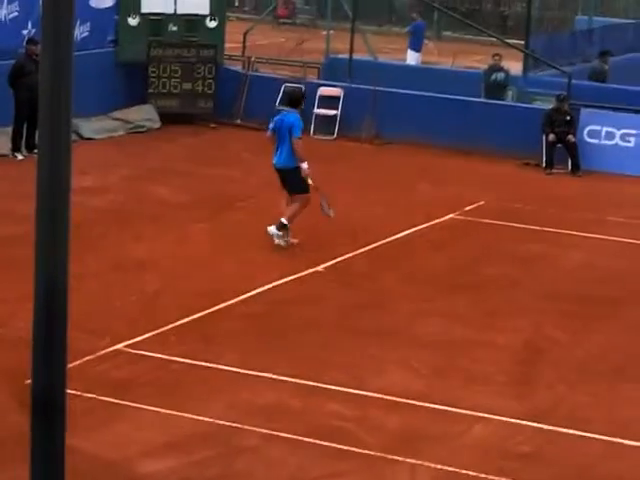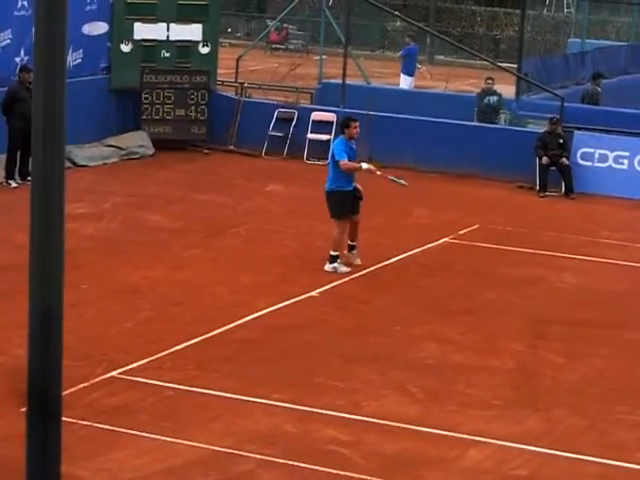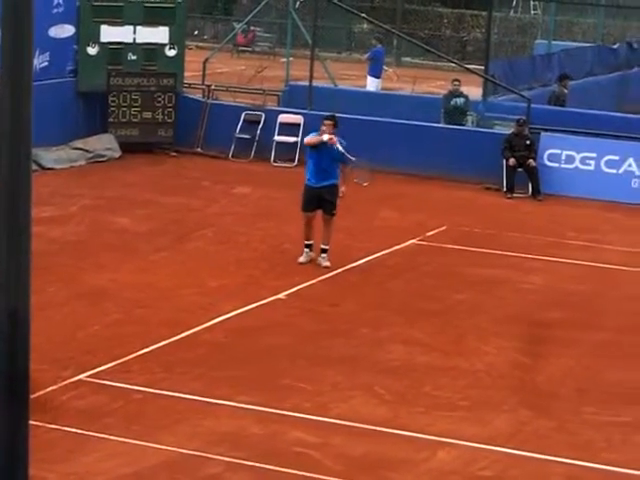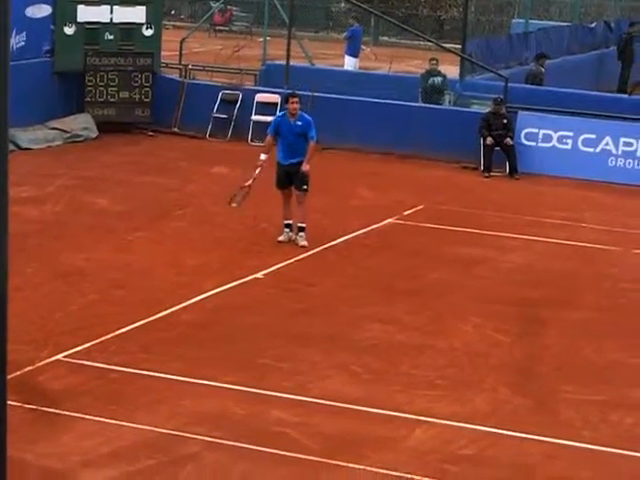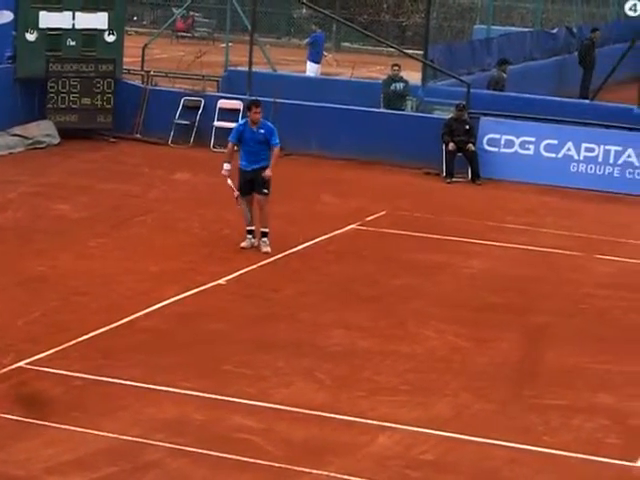
dt=1s
person 1, frame 1
left shoulder: (279, 117)
right shoulder: (296, 119)
left elbow: (270, 135)
right elbow: (297, 143)
right wrist: (304, 164)
left hip: (279, 164)
right hip: (292, 166)
left knee: (291, 199)
right knee: (303, 200)
left ankle: (284, 235)
right ankle: (279, 228)
person 1, frame 2
left shoulder: (351, 143)
right shoulder: (339, 144)
right elbow: (344, 166)
left wrist: (355, 184)
right wrist: (364, 166)
left hip: (349, 188)
right hip: (336, 190)
left knee: (355, 220)
right knee: (341, 225)
left ankle: (351, 251)
right ankle: (332, 262)
person 1, frame 3
left shoulder: (341, 145)
right shoulder: (315, 136)
left elbow: (344, 166)
right elbow: (307, 141)
left wrist: (343, 184)
right wrist: (325, 138)
left hip: (330, 187)
right hip: (311, 185)
left knee: (328, 220)
right knee: (307, 218)
left ankle: (323, 254)
right ankle: (308, 250)
person 1, frame 4
left shoulder: (307, 121)
right shoulder: (279, 119)
left elbow: (312, 142)
right elbow: (270, 138)
left wrist: (306, 163)
right wrist: (263, 156)
left hip: (300, 164)
right hip: (282, 163)
left knee: (301, 198)
right knee: (286, 197)
left ankle: (301, 233)
right ankle: (288, 230)
person 1, frame 5
left shoulder: (269, 128)
right shoulder: (240, 127)
left elbow: (276, 148)
right elbow: (231, 146)
left wrist: (270, 168)
right wrist: (227, 166)
left hip: (262, 169)
right hip: (245, 169)
left knee: (262, 202)
right knee: (247, 203)
left ankle: (264, 239)
right ankle: (250, 237)
